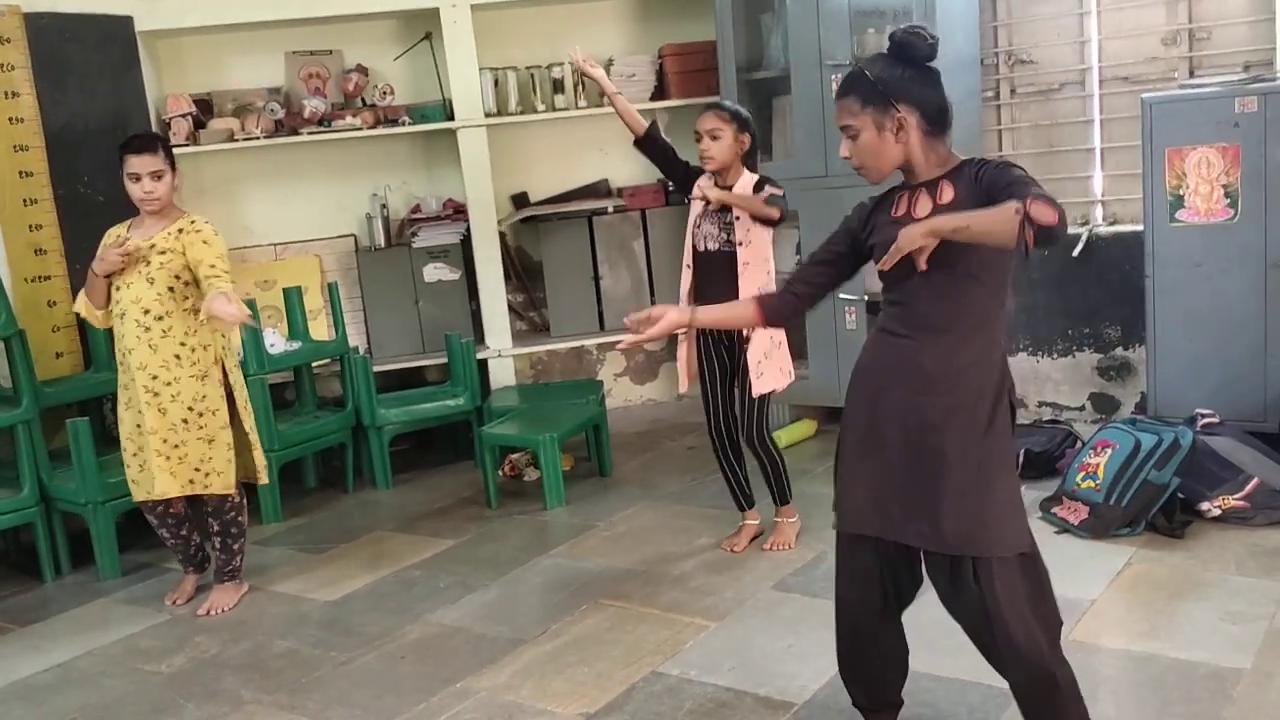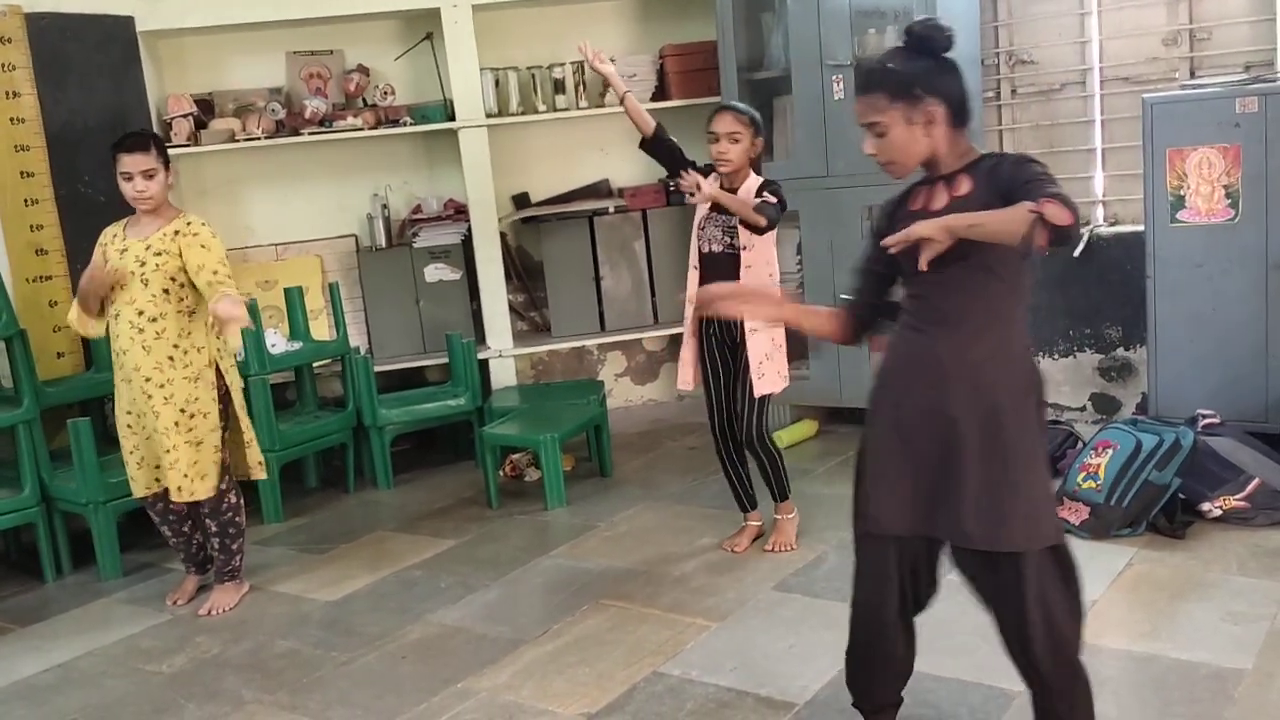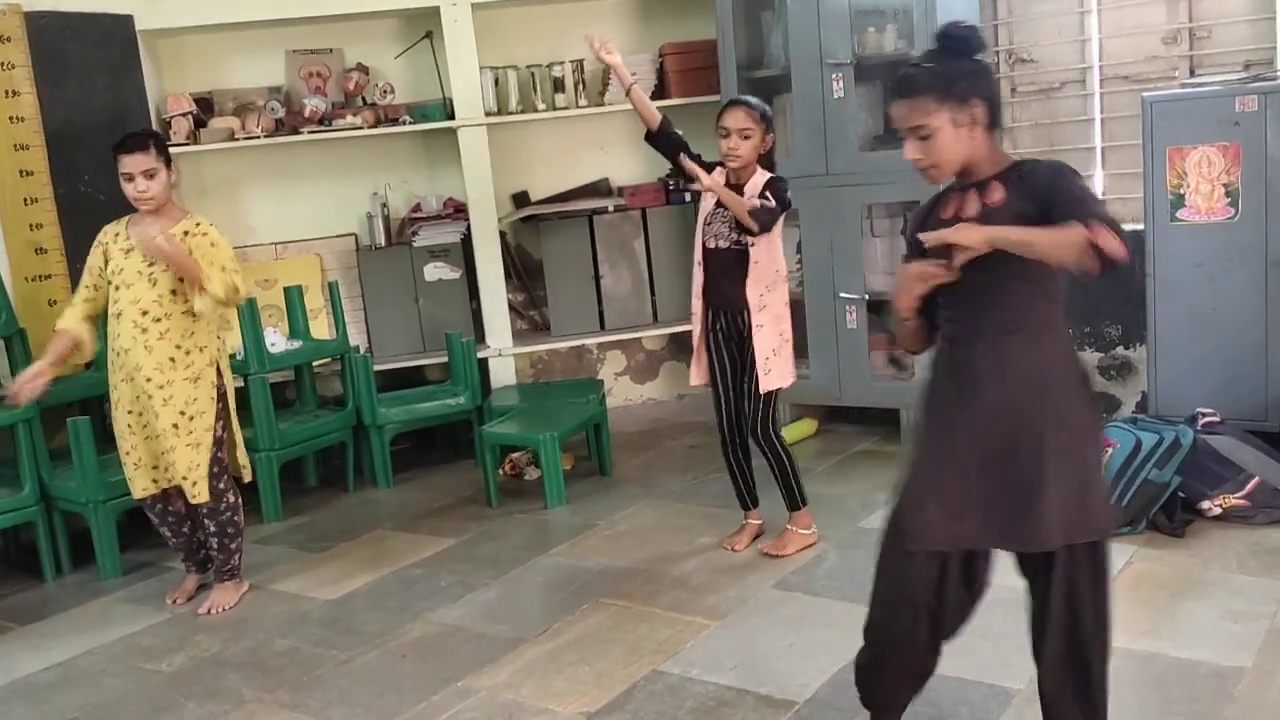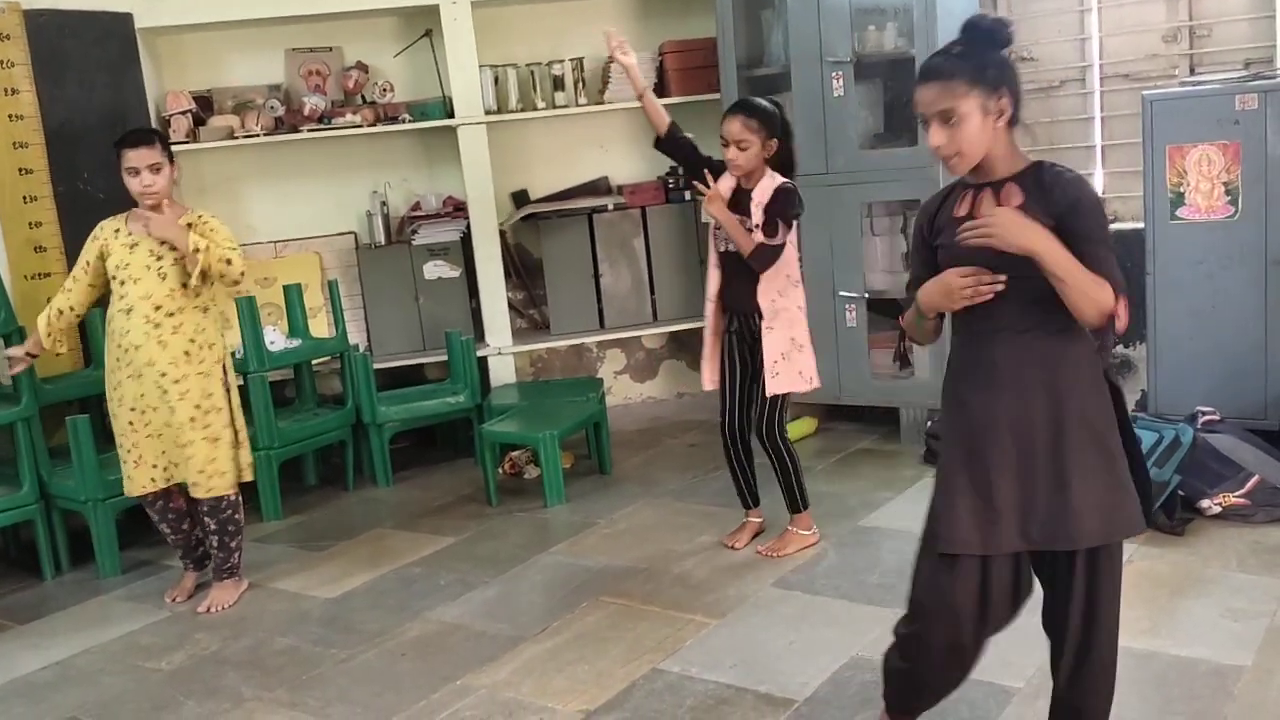
dt=0.2s
person 1, frame 1
left shoulder: (990, 183)
right shoulder: (872, 218)
left elbow: (1046, 221)
right elbow: (785, 303)
left wrist: (939, 226)
right wrist: (687, 316)
left hip: (965, 418)
right hip: (880, 414)
left knee: (1001, 593)
right knee: (867, 584)
person 1, frame 2
left shoulder: (1011, 176)
right shoulder: (892, 209)
left elbow: (1061, 222)
right elbow: (855, 324)
left wrist: (947, 227)
right wrist: (769, 307)
left hip: (994, 409)
right hip: (906, 409)
left knee: (1027, 586)
right knee: (886, 581)
person 1, frame 3
left shoulder: (1045, 183)
right shoulder: (931, 218)
left elbow: (1108, 249)
right elbow: (916, 340)
left wrist: (996, 234)
right wrist: (905, 303)
left hip: (1045, 415)
right hip: (956, 420)
left knee: (1069, 593)
right knee: (910, 577)
person 1, frame 4
left shoulder: (1062, 192)
right shoulder: (937, 213)
left elbow: (1104, 315)
right elbow: (915, 331)
left wrist: (1037, 243)
right wrist: (930, 301)
left hip: (1066, 417)
right hip: (978, 421)
left knee: (1083, 595)
right knee: (952, 592)
person 2, frame 1
left shoulder: (762, 189)
right shoulder: (696, 183)
left elbow: (774, 212)
right elbow: (649, 138)
left wrist: (722, 197)
right wrist: (604, 84)
left hip: (750, 324)
right hip: (708, 326)
left knee: (753, 430)
right knee: (720, 429)
left ankle: (787, 514)
right ankle: (749, 517)
person 2, frame 2
left shoulder: (767, 192)
right shoulder: (703, 183)
left elbow: (760, 221)
right elbow: (655, 139)
left wrist: (713, 195)
right wrist: (614, 81)
left hip: (754, 325)
right hip: (710, 325)
left knee: (751, 429)
right knee: (722, 428)
left ankle: (786, 511)
right ankle: (750, 517)
person 2, frame 3
left shoulder: (772, 188)
right shoulder: (709, 176)
left elbow: (754, 221)
right elbow: (661, 132)
left wrist: (715, 190)
right wrist: (620, 72)
left hip: (760, 319)
right hip: (718, 320)
left knee: (761, 425)
right knee: (728, 425)
left ankle: (802, 521)
right ankle: (751, 516)
person 2, frame 4
left shoulder: (782, 194)
right shoulder: (721, 180)
left elbow: (761, 253)
right elbow: (670, 137)
left wrist: (719, 211)
right wrist: (634, 74)
left hip: (773, 321)
right hip: (733, 321)
left knee: (768, 426)
right knee: (732, 424)
left ankle: (804, 523)
right ankle: (752, 515)
person 3, frame 1
left shoulder: (196, 233)
right shoulder: (115, 239)
left elbow: (217, 281)
right elbow: (97, 313)
left wrist: (221, 300)
right wrist: (97, 271)
left hip: (196, 379)
right hip: (140, 386)
left knee: (215, 477)
right knee: (153, 487)
left ankle: (231, 576)
right ankle: (194, 565)
person 3, frame 2
left shoulder: (192, 233)
right shoulder: (111, 238)
left elbow: (221, 289)
right elbow: (93, 313)
left wrist: (222, 308)
right wrist: (88, 287)
left hip: (192, 380)
right hip: (134, 385)
left knee: (210, 479)
right knee: (154, 486)
left ankle: (231, 576)
right ankle: (196, 567)
person 3, frame 3
left shoulder: (200, 233)
right shoulder: (110, 237)
left elbow: (231, 292)
right elbow: (85, 309)
left wrist: (180, 260)
right wrist: (47, 363)
left hip: (190, 382)
right hip: (132, 385)
left knee: (209, 479)
right knee: (155, 485)
left ankle: (230, 575)
right ankle: (196, 565)
person 3, frame 4
left shoulder: (200, 226)
right shoulder: (106, 233)
left elbow: (232, 269)
right elbow: (72, 298)
left wrist: (172, 232)
left hip: (194, 376)
right hip: (132, 381)
left knee: (209, 473)
right knee: (153, 480)
left ankle: (230, 574)
right ankle: (194, 562)
